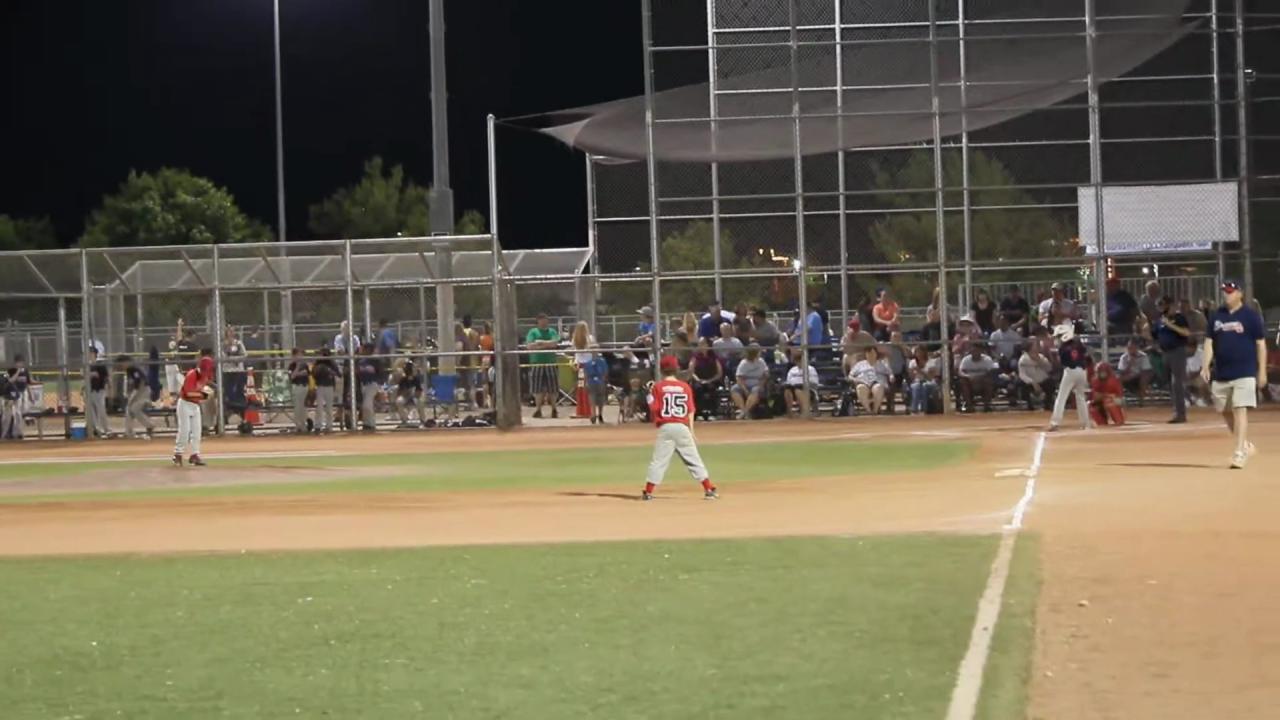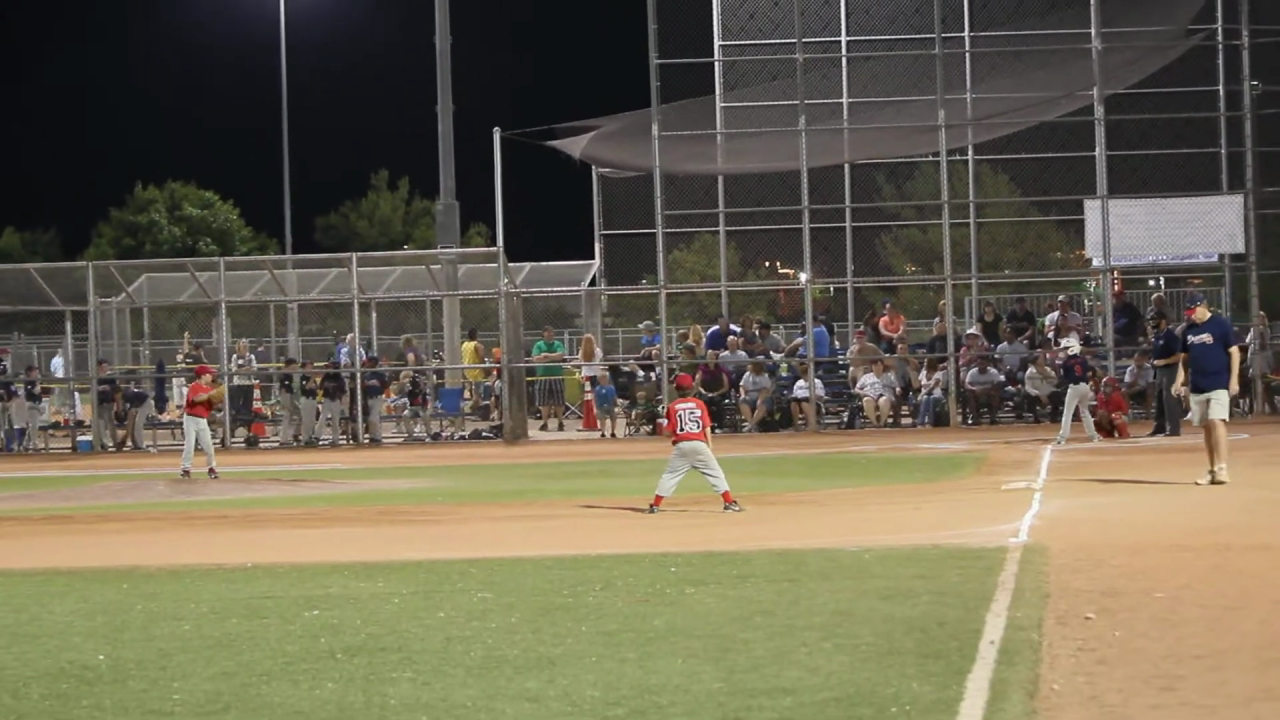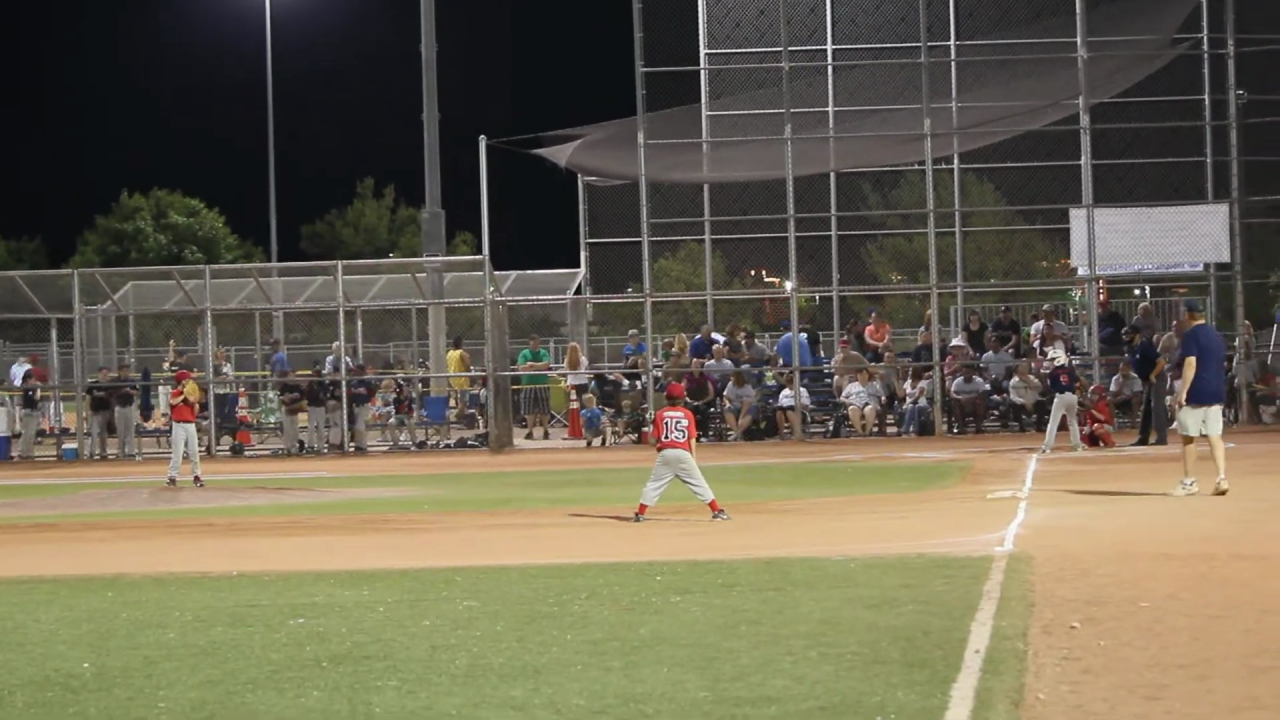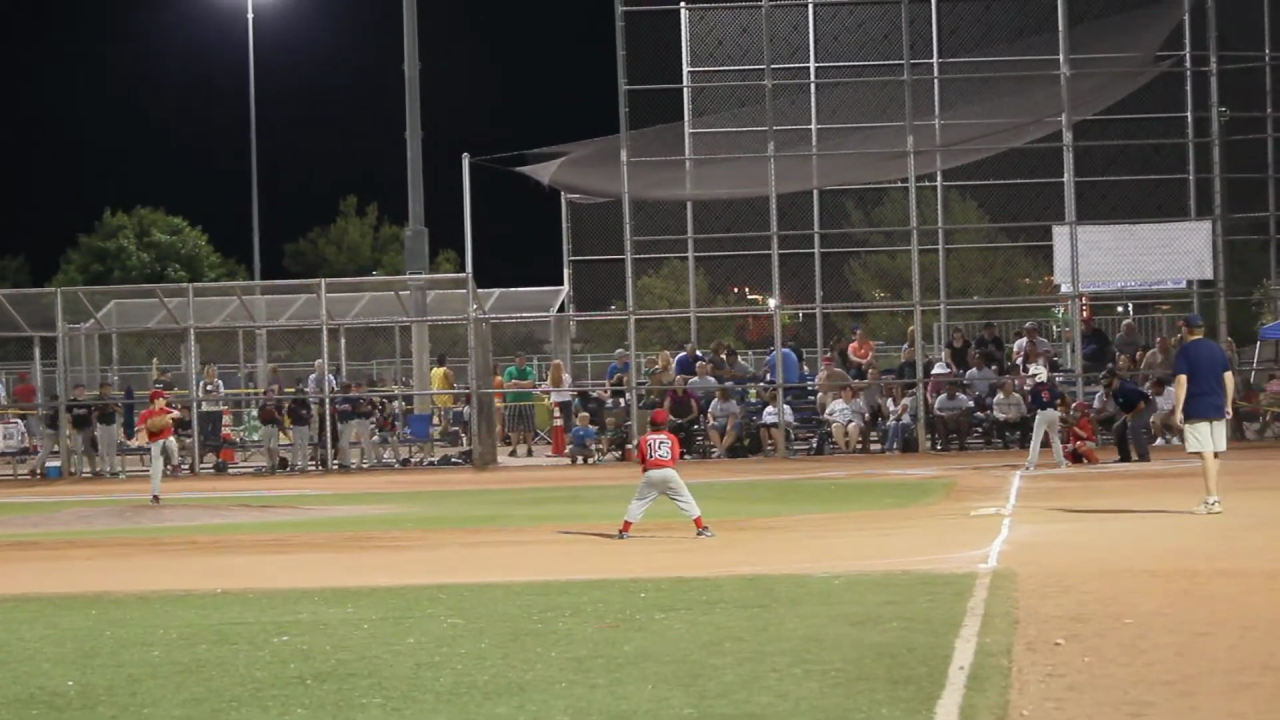
dt=1s
person 1, frame 1
left shoulder: (1251, 315)
right shoulder: (1215, 316)
left elbow: (1260, 344)
right elbow: (1209, 343)
left wrist: (1262, 371)
right wrist: (1206, 366)
left hip: (1244, 373)
right hip: (1220, 374)
left knee: (1240, 411)
right knee: (1227, 413)
left ankle: (1239, 454)
right ankle: (1245, 444)
person 1, frame 2
left shoulder: (1221, 324)
right shoulder: (1189, 330)
left elbow: (1235, 353)
right elbow: (1185, 358)
left wrist: (1234, 380)
right wrist: (1180, 380)
left hip: (1219, 385)
right hip: (1197, 387)
left knee: (1217, 422)
right knee: (1207, 428)
left ankle: (1222, 468)
right ankle: (1215, 471)
person 1, frame 3
left shoulder: (1191, 334)
right shoulder: (1216, 335)
left elbow: (1190, 364)
right elbow: (1220, 364)
left wrist: (1182, 392)
left hip: (1196, 393)
right hip: (1217, 392)
left knee: (1189, 437)
right knee: (1215, 436)
left ankle: (1189, 482)
right ankle: (1221, 479)
person 1, frame 4
left shoulder: (1184, 351)
right shoulder: (1217, 348)
left elbow: (1181, 381)
right elbow: (1229, 377)
left wrist: (1178, 409)
right wrist: (1228, 404)
left hip: (1196, 408)
right hip: (1217, 407)
left knee: (1206, 453)
right knee: (1216, 453)
left ankle: (1212, 501)
right ankle: (1214, 499)
